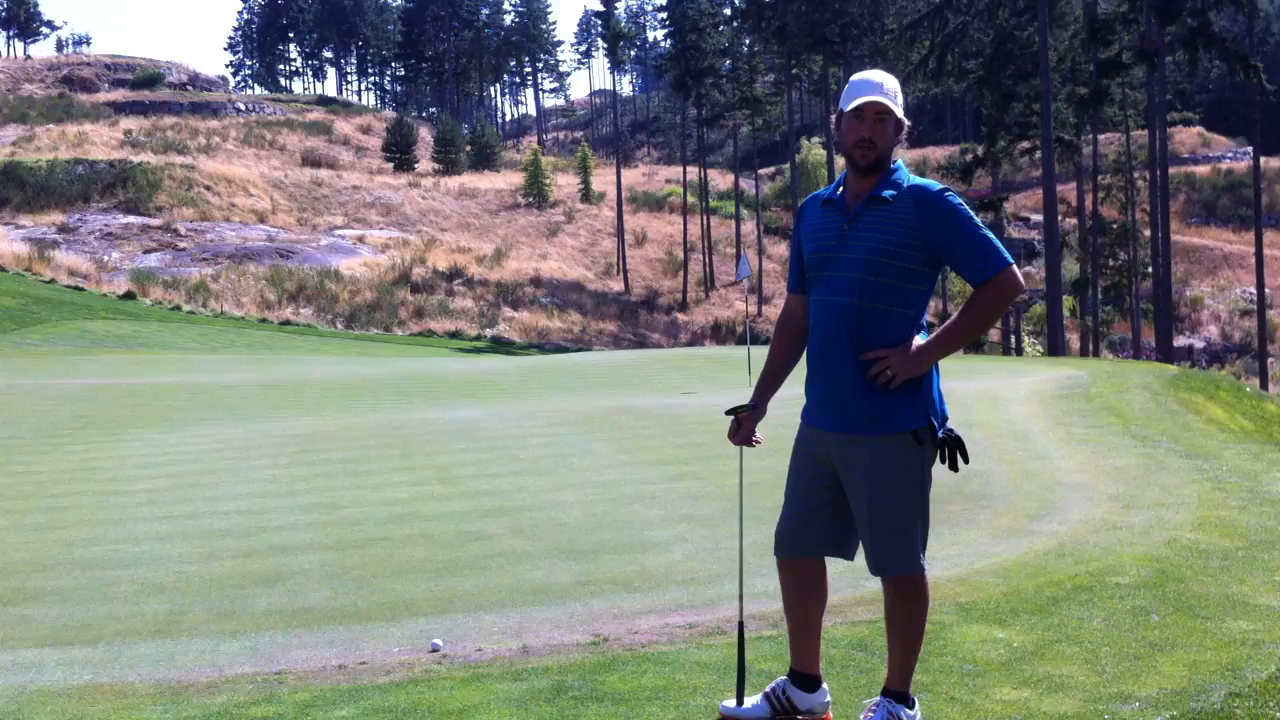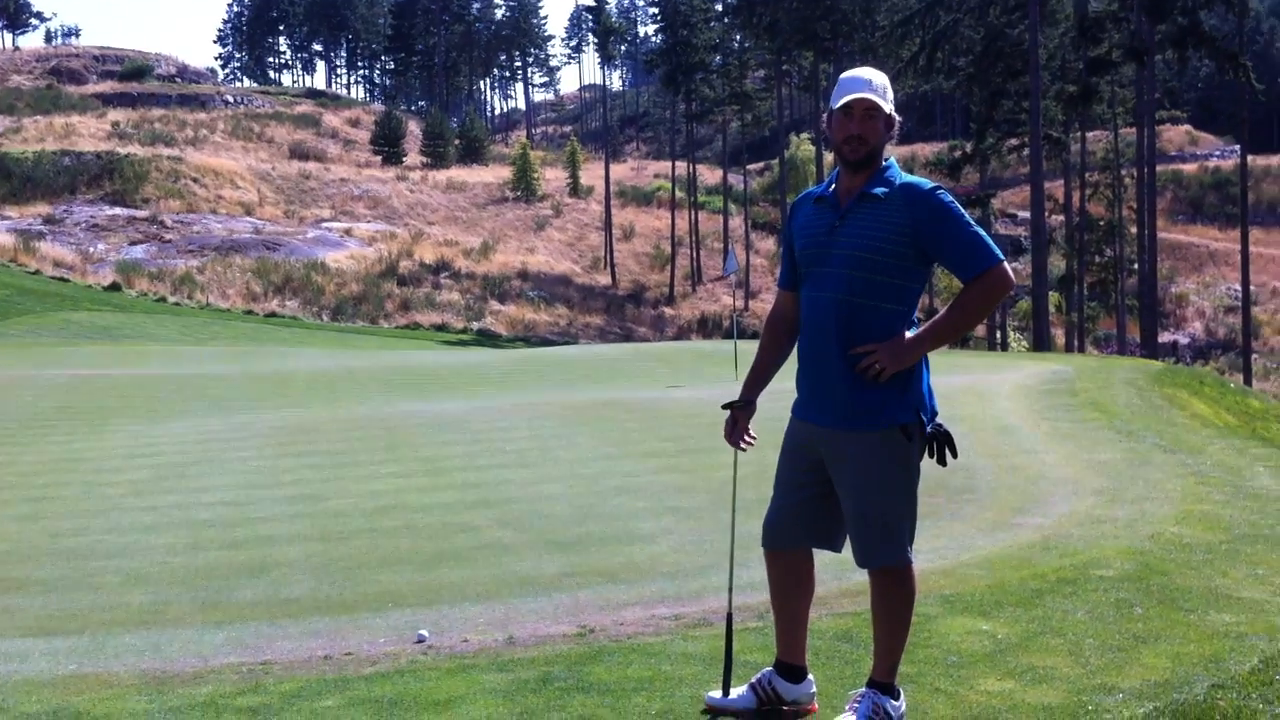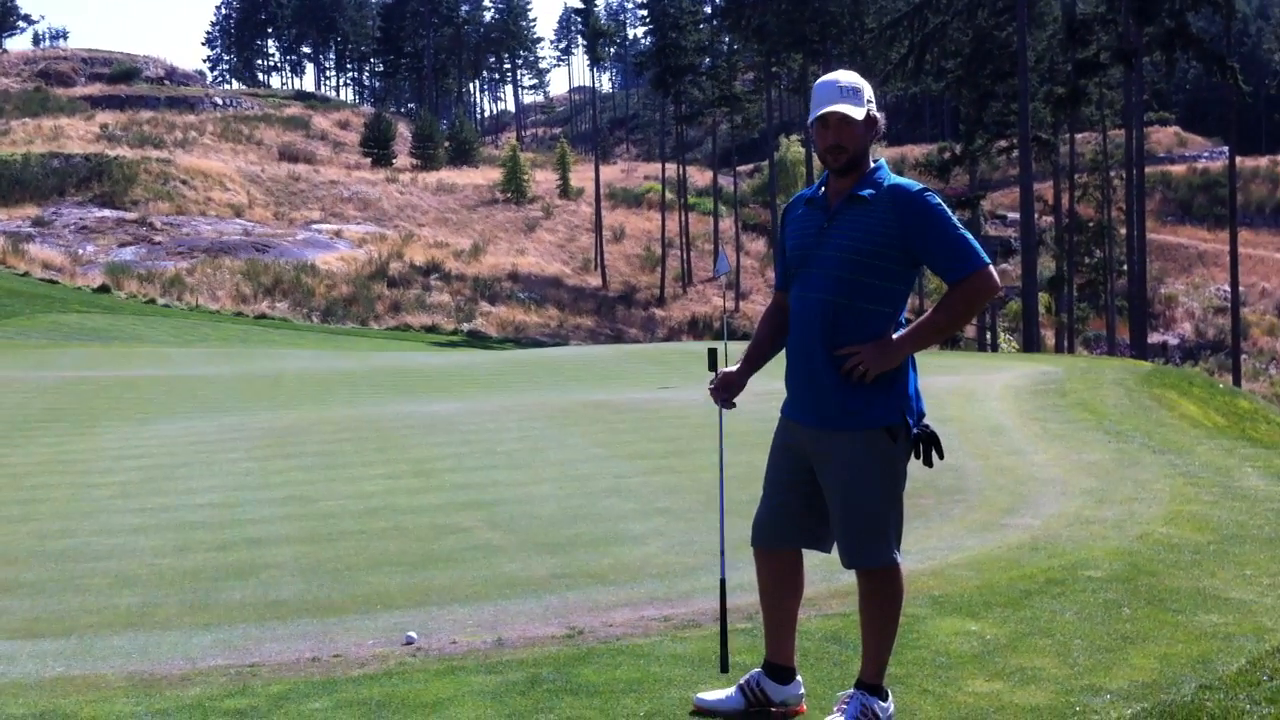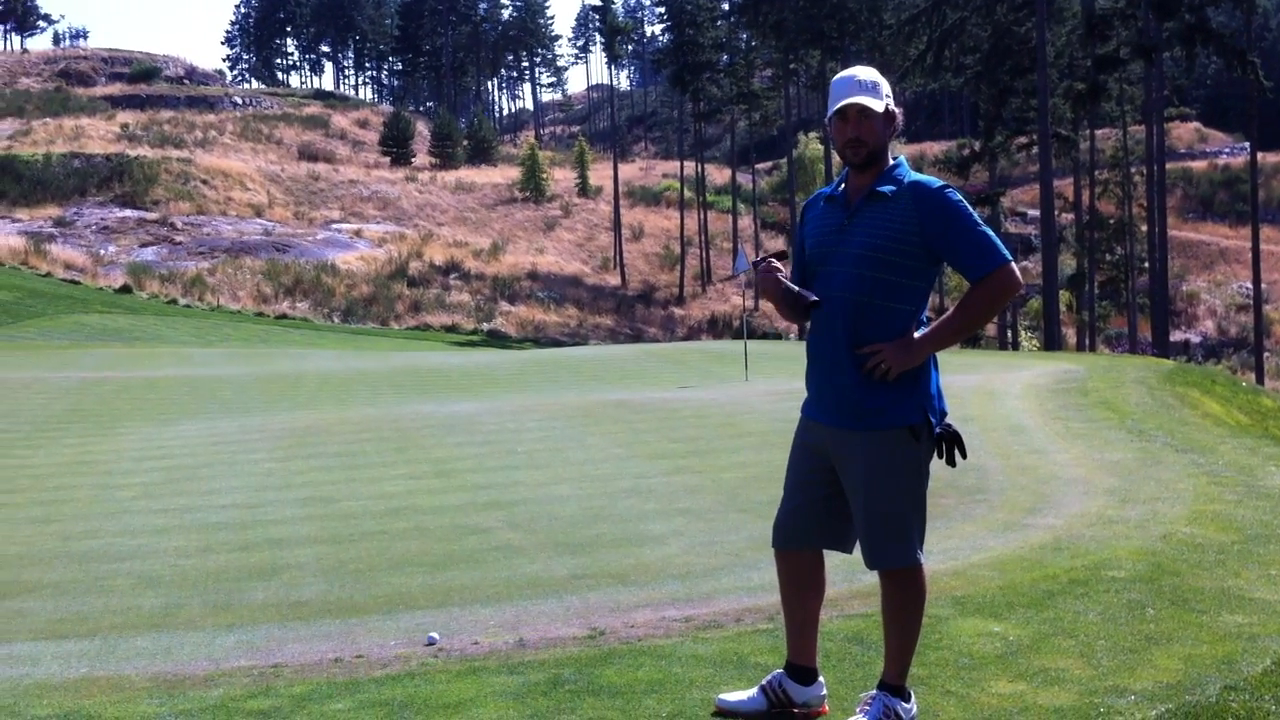
dt=0.5s
person 1, frame 1
left shoulder: (928, 204)
right shoulder: (813, 211)
left elbow: (1004, 283)
left wrist: (927, 350)
right wrist: (759, 399)
left hip: (893, 424)
right hip: (820, 420)
left knee: (898, 563)
right knee: (796, 549)
person 1, frame 2
left shoulder: (919, 201)
right shoulder: (805, 207)
left elbow: (995, 278)
left wrist: (917, 344)
right wrist: (748, 395)
left hip: (882, 417)
right hip: (811, 415)
left knee: (886, 557)
right knee: (783, 540)
person 1, frame 3
left shoulder: (907, 203)
right shoulder: (797, 210)
left elbow: (980, 282)
left wrist: (900, 345)
right wrist: (744, 367)
left hip: (870, 418)
right hip: (800, 414)
left knee: (873, 557)
right knee: (773, 540)
person 1, frame 4
left shoulder: (927, 200)
right shoulder: (817, 207)
left elbow: (1003, 279)
left wrist: (923, 343)
right wrist: (777, 289)
left hip: (891, 417)
right hip: (820, 413)
left knee: (896, 557)
right knee: (794, 541)
